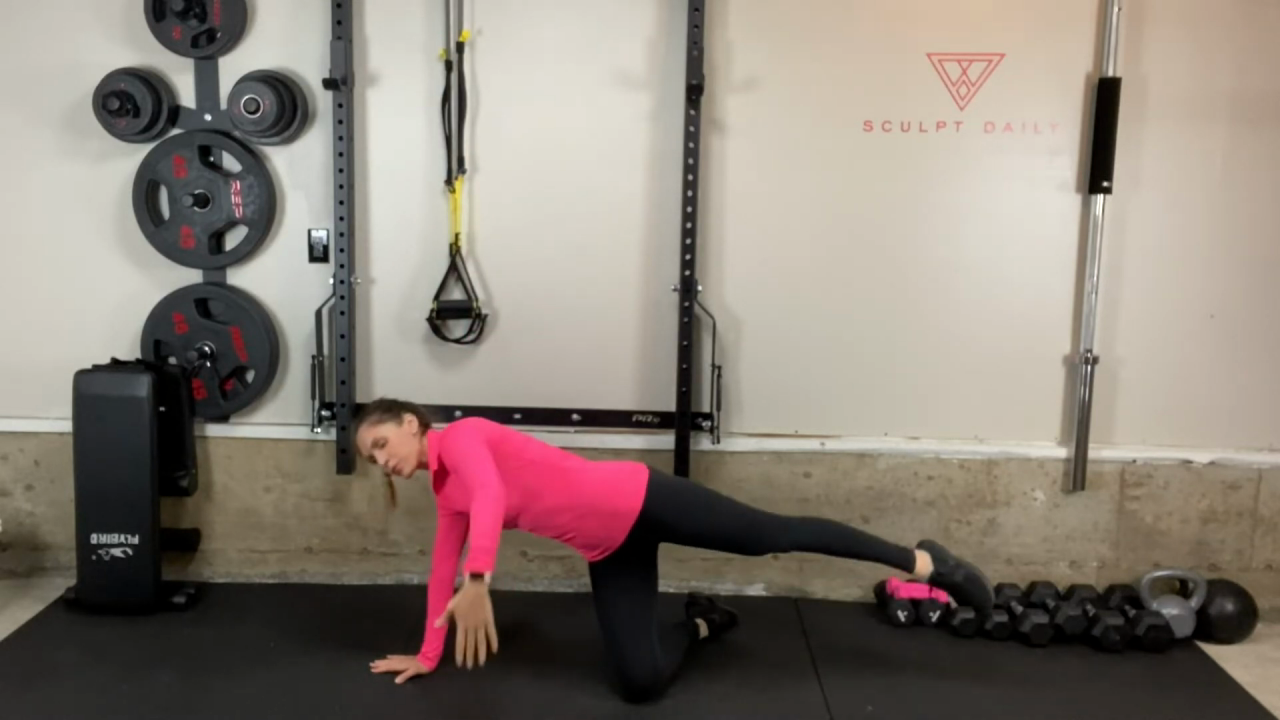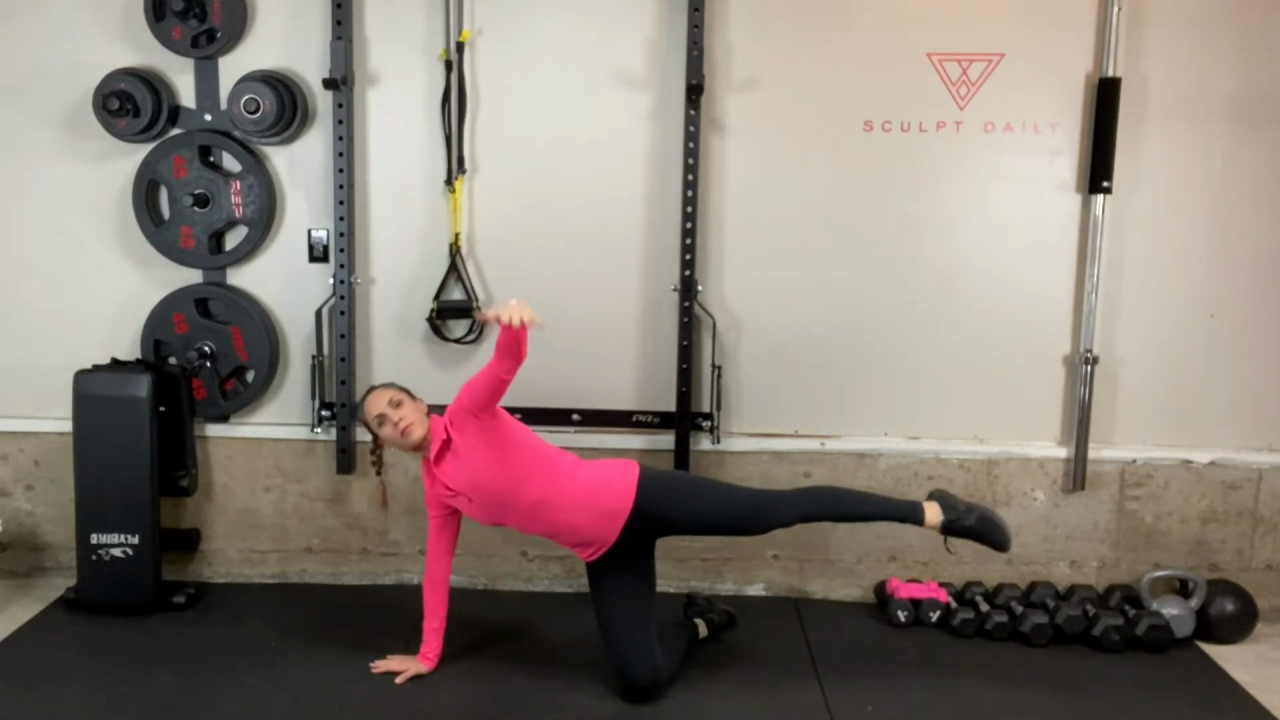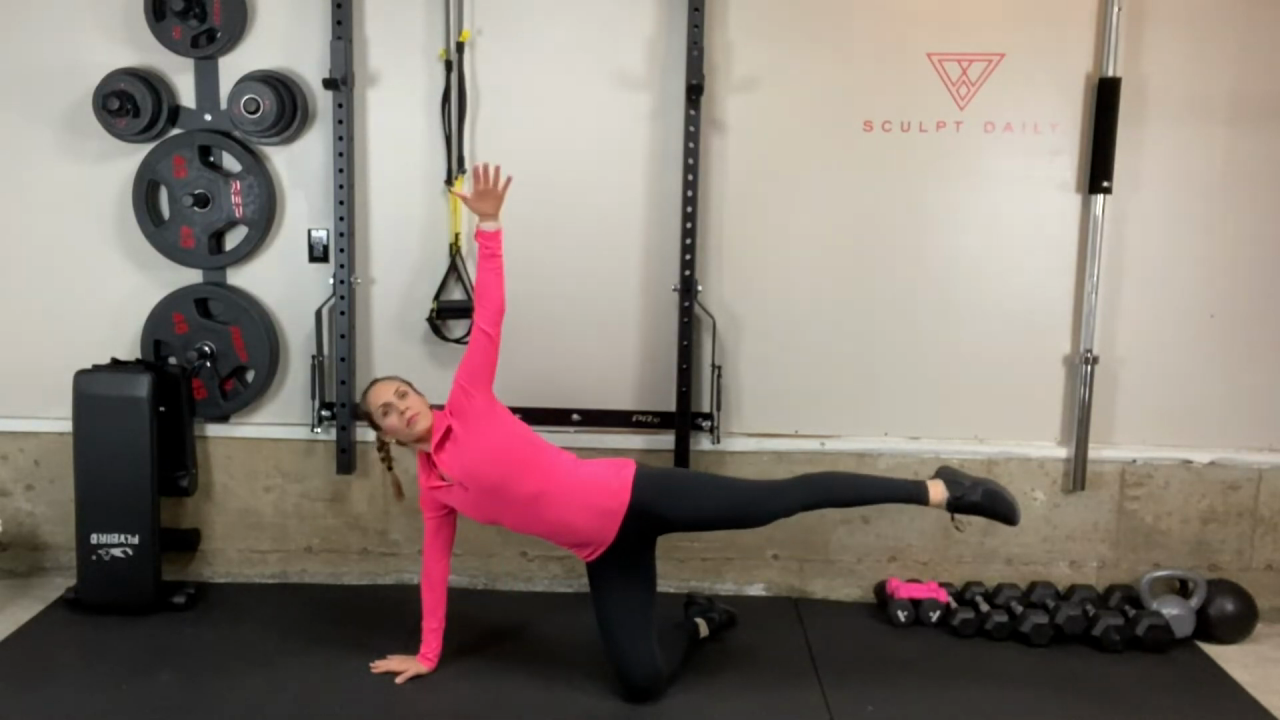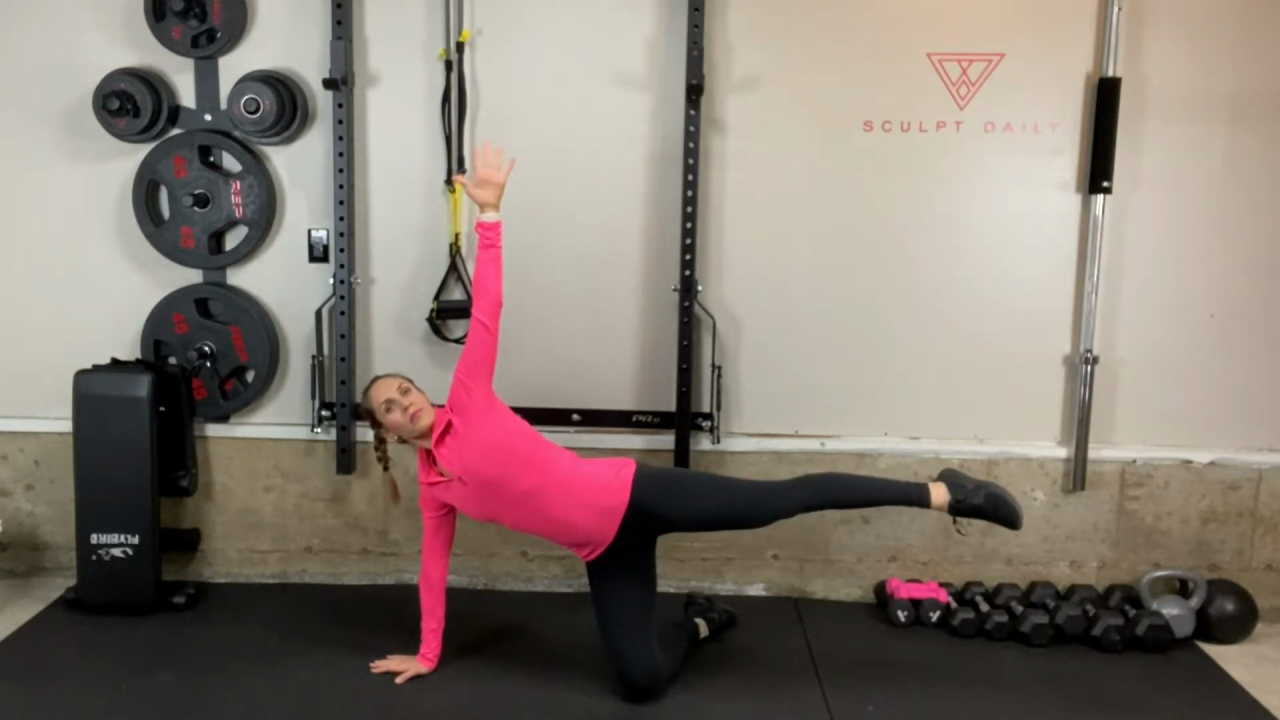
dt=0.5s
person 1, frame 1
left shoulder: (460, 434)
right shoulder: (445, 493)
left elbow: (490, 489)
right elbow: (443, 568)
left wrist: (478, 580)
right wrist: (429, 653)
left hip: (637, 500)
right hip: (608, 549)
left knee: (778, 535)
right knee: (641, 681)
left ankle: (923, 562)
right ankle: (697, 623)
person 1, frame 2
left shoulder: (469, 411)
right shoulder: (437, 485)
left elbow: (510, 357)
right elbow: (439, 567)
left wrist: (513, 321)
right wrist: (426, 653)
left hip: (630, 495)
right hip: (604, 547)
left knee: (779, 509)
right knee: (640, 682)
left ankle: (932, 510)
right ankle: (698, 621)
person 1, frame 3
left shoulder: (468, 403)
right shoulder: (431, 485)
left elbow: (489, 314)
right elbow: (437, 563)
left wrist: (487, 223)
right wrist: (427, 653)
left hip: (628, 496)
right hip: (604, 549)
left knee: (782, 498)
right knee: (642, 681)
left ankle: (939, 491)
right ankle: (699, 623)
person 1, frame 4
left shoulder: (467, 398)
right shoulder: (431, 481)
left elbow: (487, 306)
right elbow: (435, 561)
left wrist: (489, 211)
right wrist: (427, 653)
left hip: (630, 496)
right hip: (604, 547)
left knee: (783, 500)
right knee: (641, 682)
left ankle: (941, 493)
right ankle: (697, 624)
